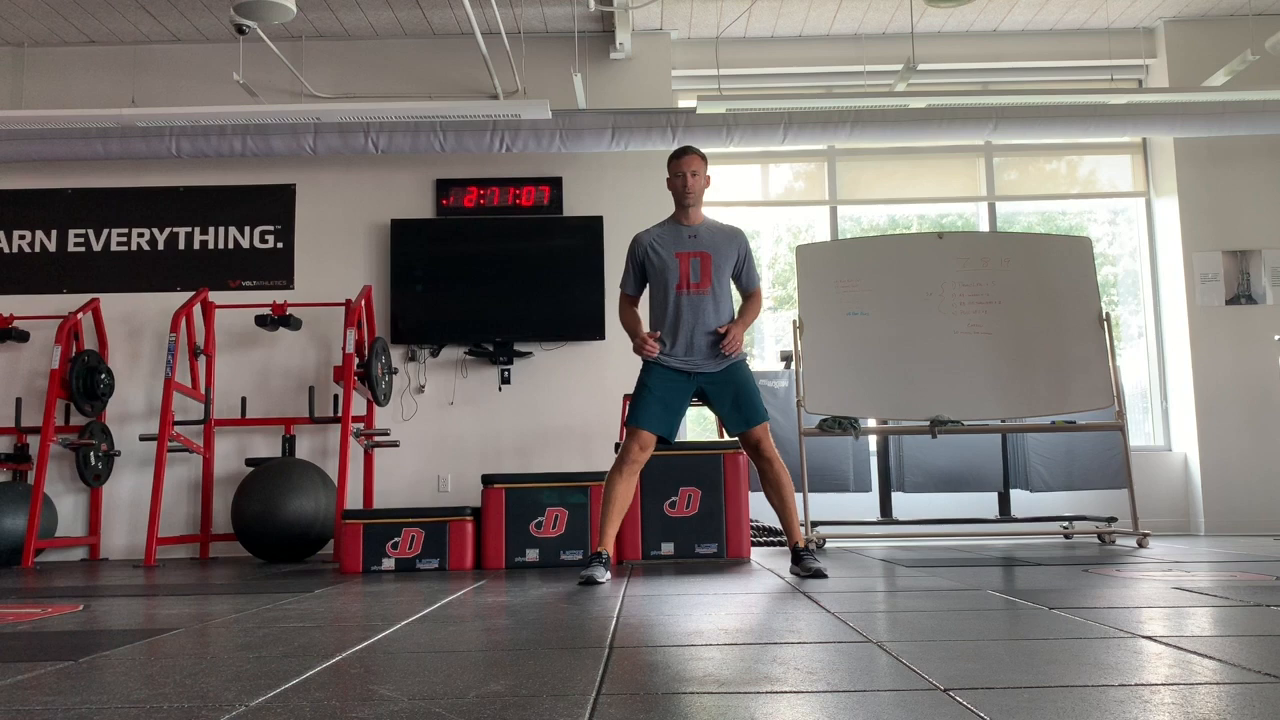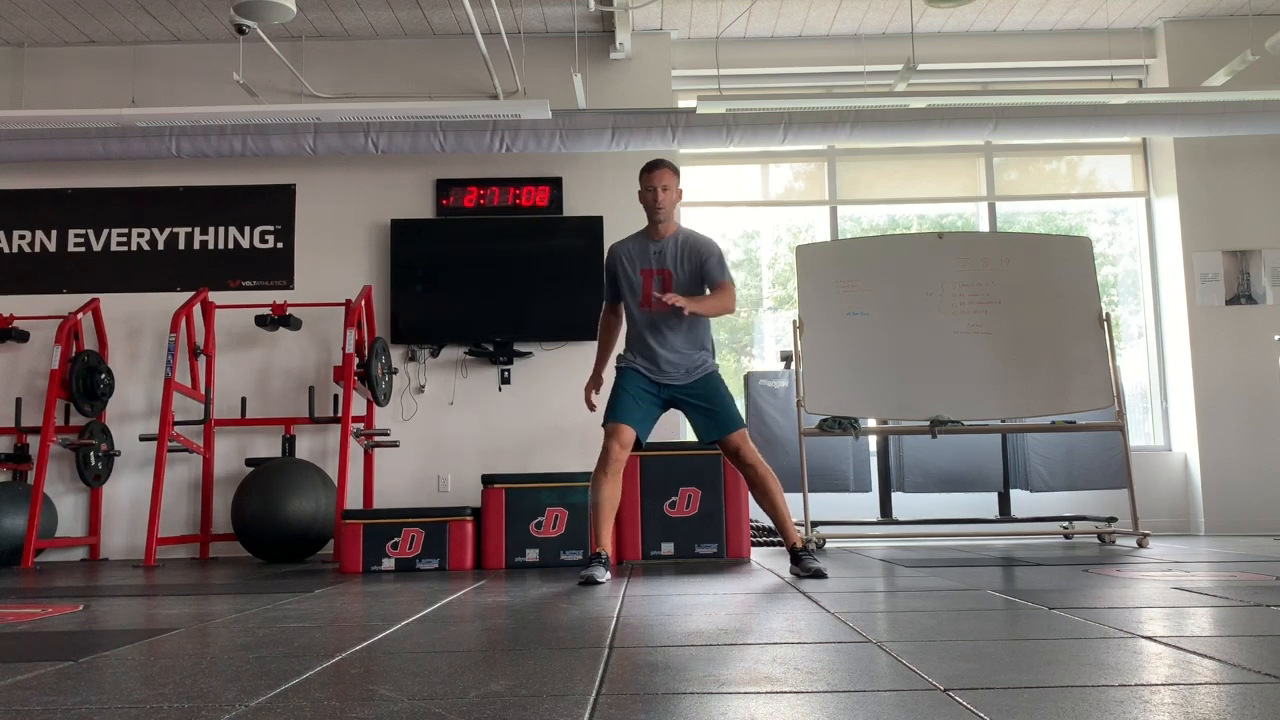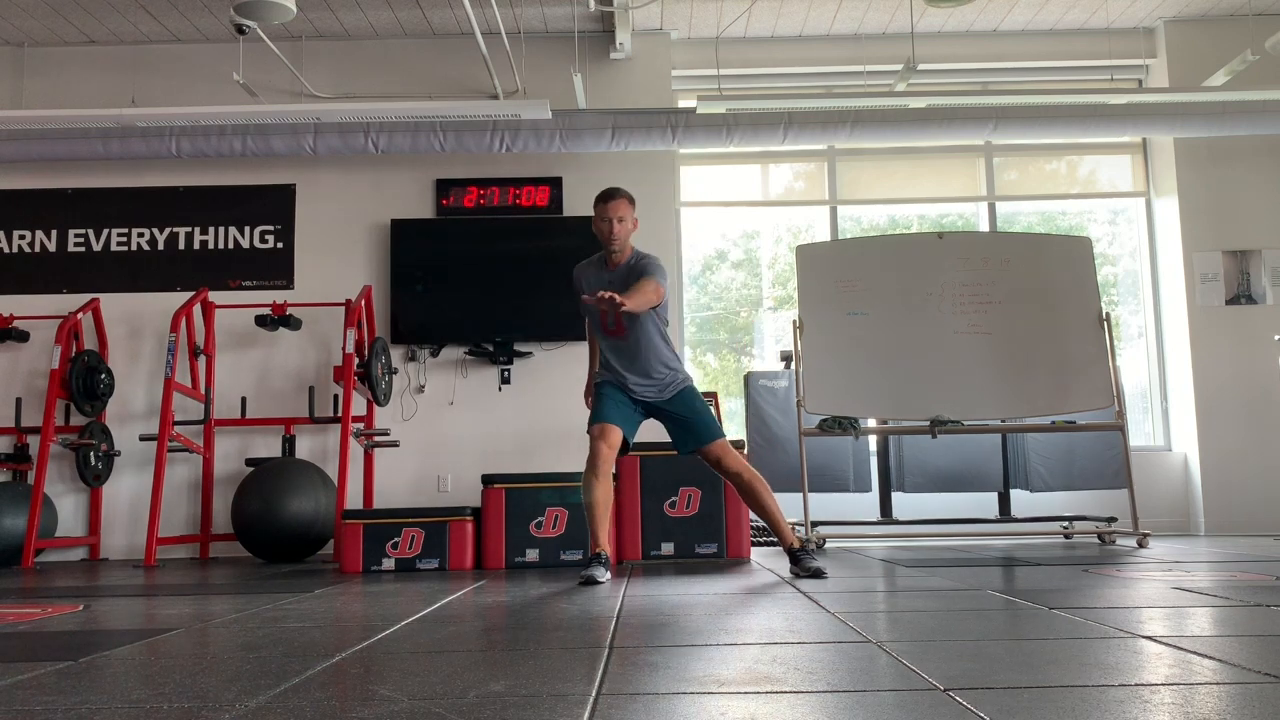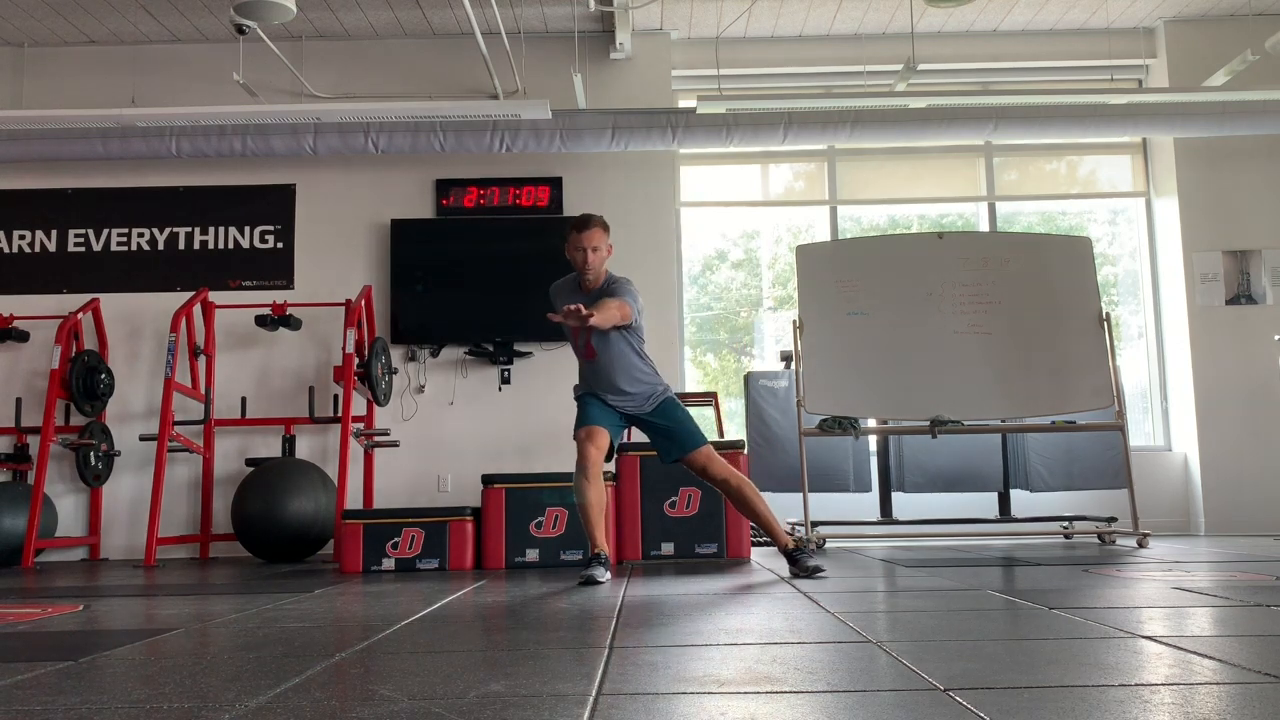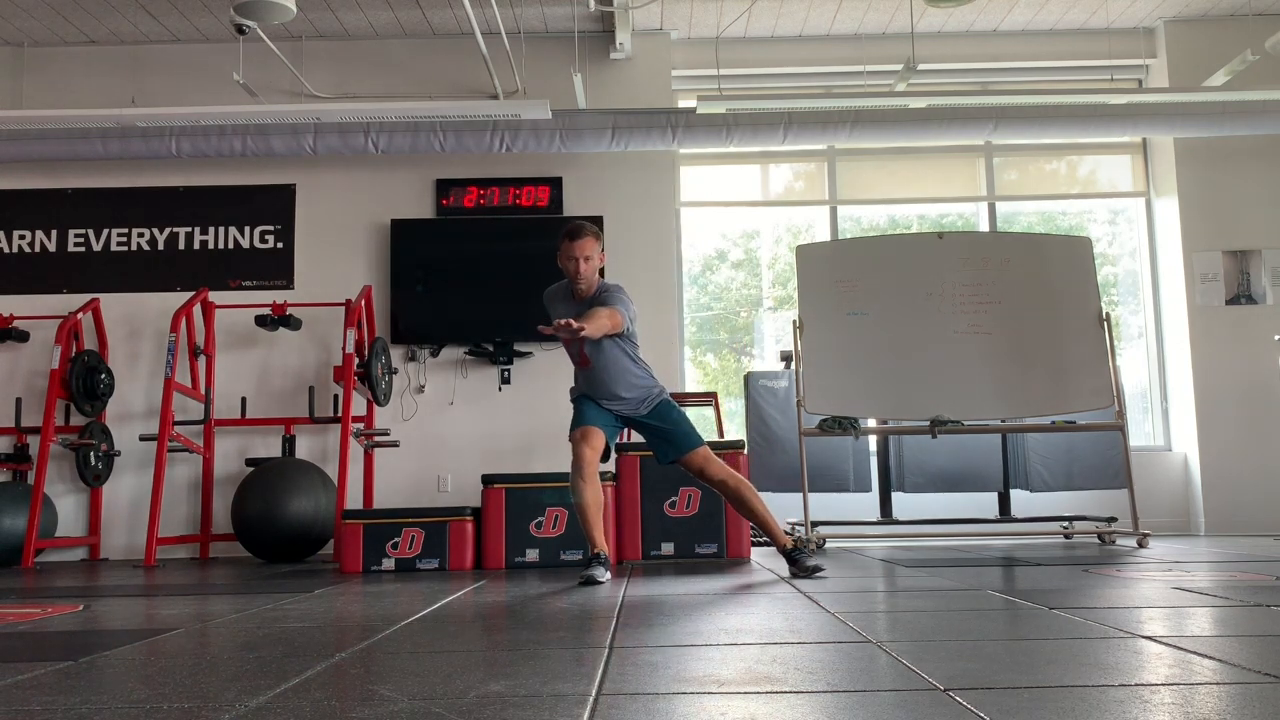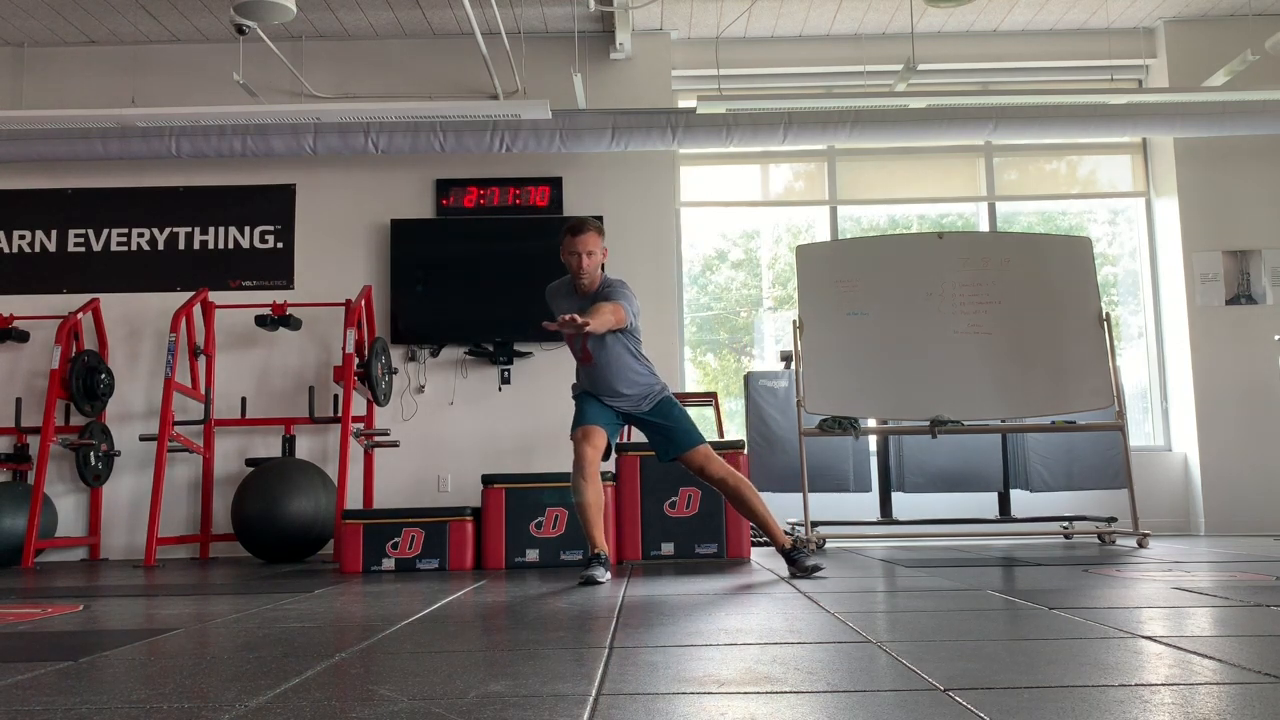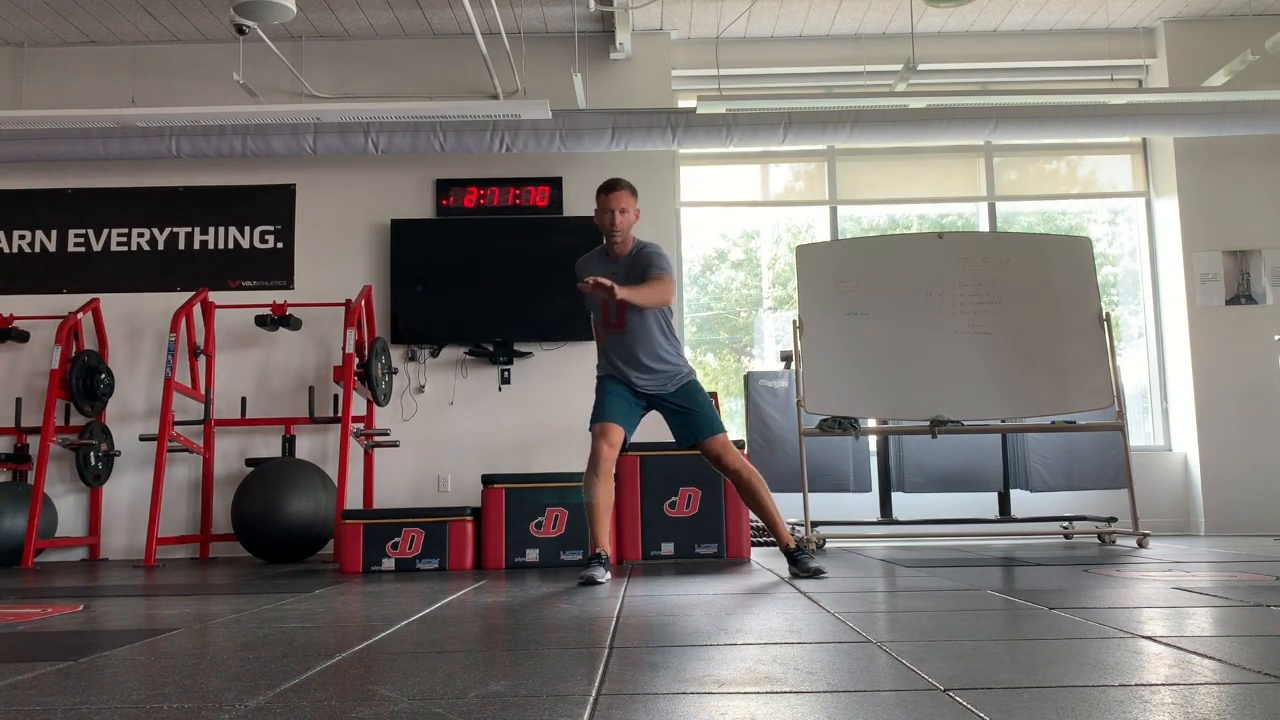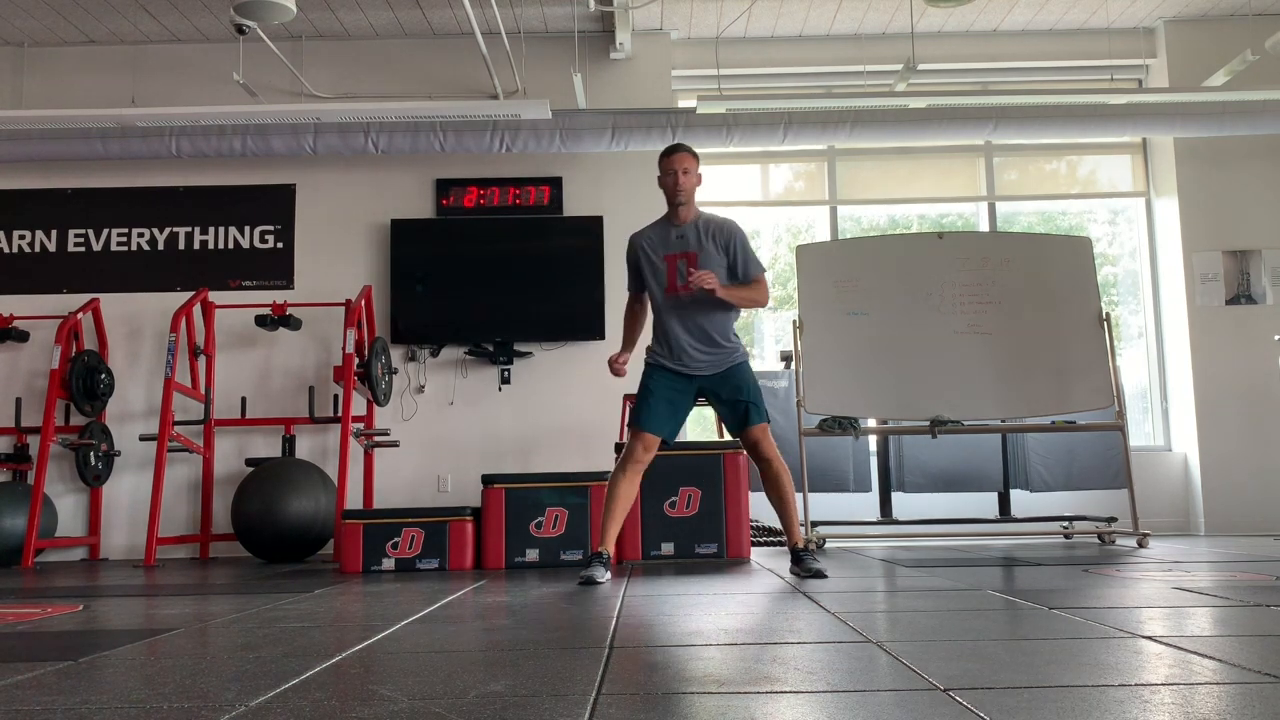
dt=0.5s
person 1, frame 1
left shoulder: (732, 238)
right shoulder: (646, 242)
left elbow: (753, 296)
right elbow: (627, 302)
left wrist: (739, 327)
right wrist: (638, 336)
left hip: (723, 362)
right hip: (666, 364)
left knee: (762, 446)
right knee: (634, 450)
left ankle: (799, 549)
right ankle: (602, 554)
person 1, frame 2
left shoulder: (702, 247)
right shoulder: (620, 253)
left elbow: (728, 301)
right elbow: (612, 313)
left wrist: (686, 303)
right wrist: (597, 370)
left hip: (696, 370)
right hip: (640, 371)
left knee: (744, 452)
right knee: (614, 449)
left ankle: (797, 549)
right ankle: (600, 556)
person 1, frame 3
left shoulder: (648, 266)
right shoulder: (583, 273)
left elbow: (649, 293)
left wrist: (622, 301)
right wrist: (592, 377)
left hip: (668, 384)
right hip: (616, 384)
left knee: (727, 460)
right knee: (602, 448)
left ankle: (794, 549)
right ankle: (600, 556)
person 1, frame 4
left shoulder: (622, 290)
right shoulder: (559, 292)
left elbow: (612, 311)
left wrist: (589, 317)
left hip: (649, 396)
right hip: (599, 396)
left knee: (713, 468)
right knee: (589, 449)
left ankle: (790, 548)
right ankle: (599, 557)
person 1, frame 5
left shoulder: (614, 297)
right shoulder: (553, 297)
left elbow: (602, 321)
left wrist: (580, 328)
left hip: (645, 398)
right hip: (595, 399)
left knee: (711, 469)
right knee: (584, 450)
left ankle: (789, 548)
right ankle: (599, 556)
person 1, frame 6
left shoulder: (618, 292)
right shoulder: (555, 294)
left elbow: (607, 315)
left wrist: (585, 322)
left hip: (648, 395)
right hip: (596, 396)
left knee: (713, 467)
right knee: (586, 450)
left ankle: (788, 547)
right ankle: (599, 557)
person 1, frame 7
left shoulder: (650, 255)
right shoulder: (585, 267)
left elbow: (666, 295)
left wrist: (621, 291)
right wrist: (603, 373)
left hip: (672, 378)
right hip: (620, 379)
left knee: (727, 458)
right knee: (603, 449)
left ankle: (791, 548)
right ankle: (600, 557)
person 1, frame 8
left shoulder: (725, 231)
right shoulder: (641, 242)
left elbow: (760, 294)
right elbow: (637, 302)
left wrist: (721, 288)
right wrist: (625, 350)
left hip: (726, 361)
right hip: (667, 366)
left knee: (763, 447)
right knee: (637, 453)
left ankle: (799, 549)
right ankle: (602, 555)
